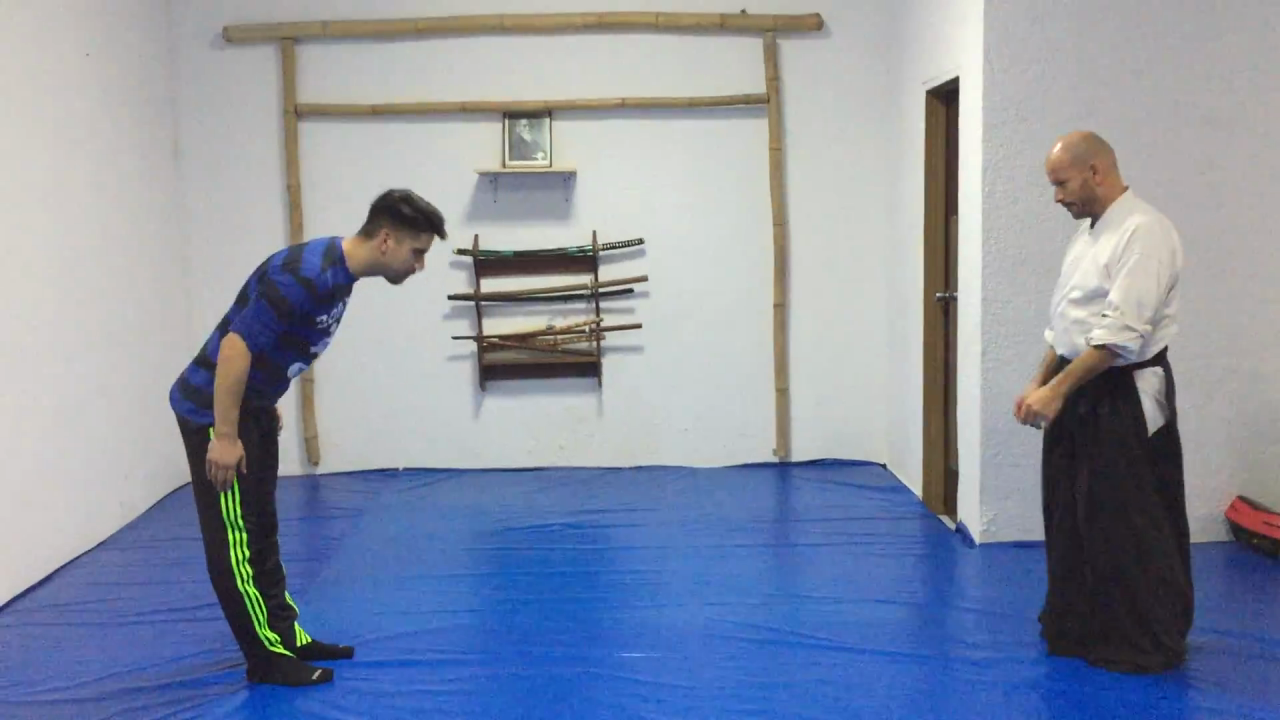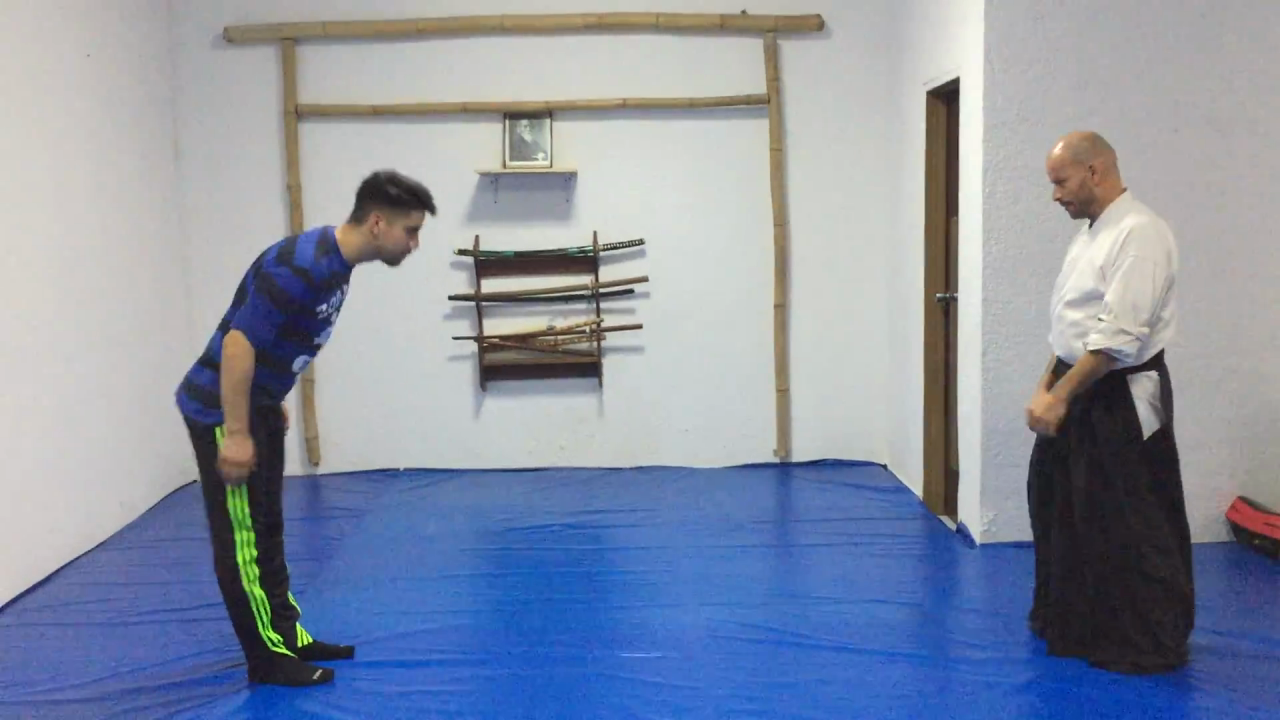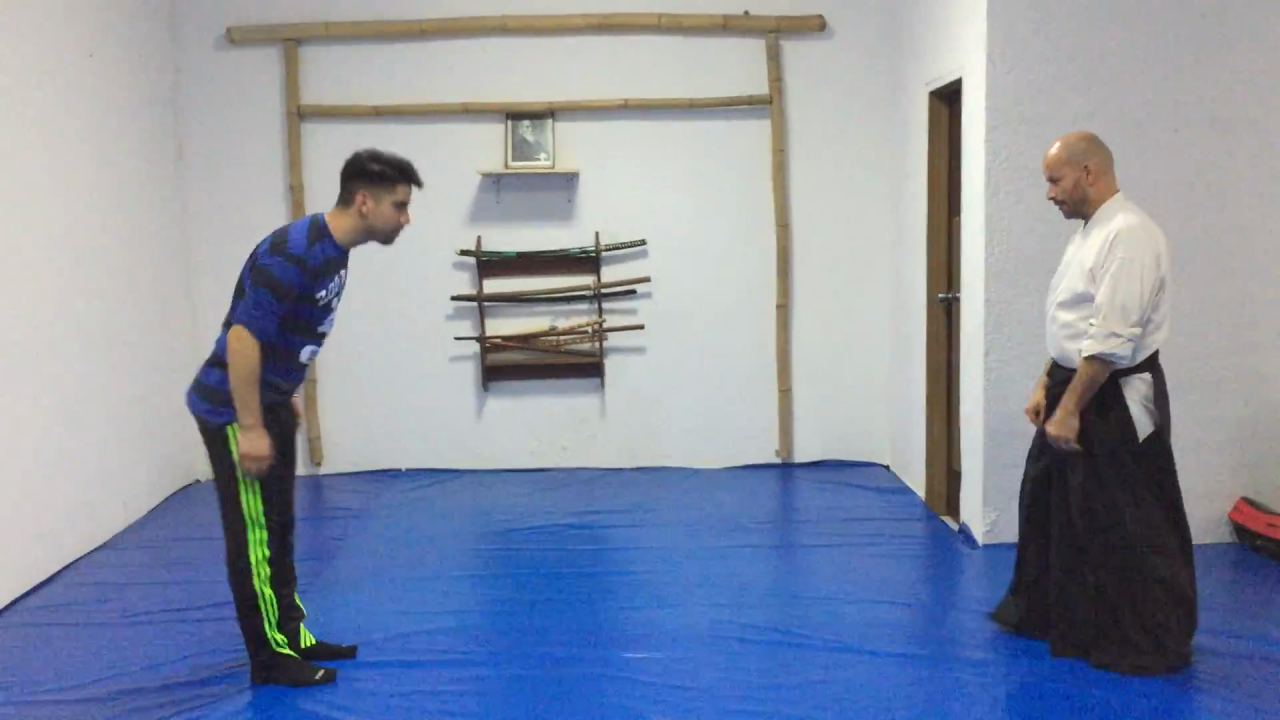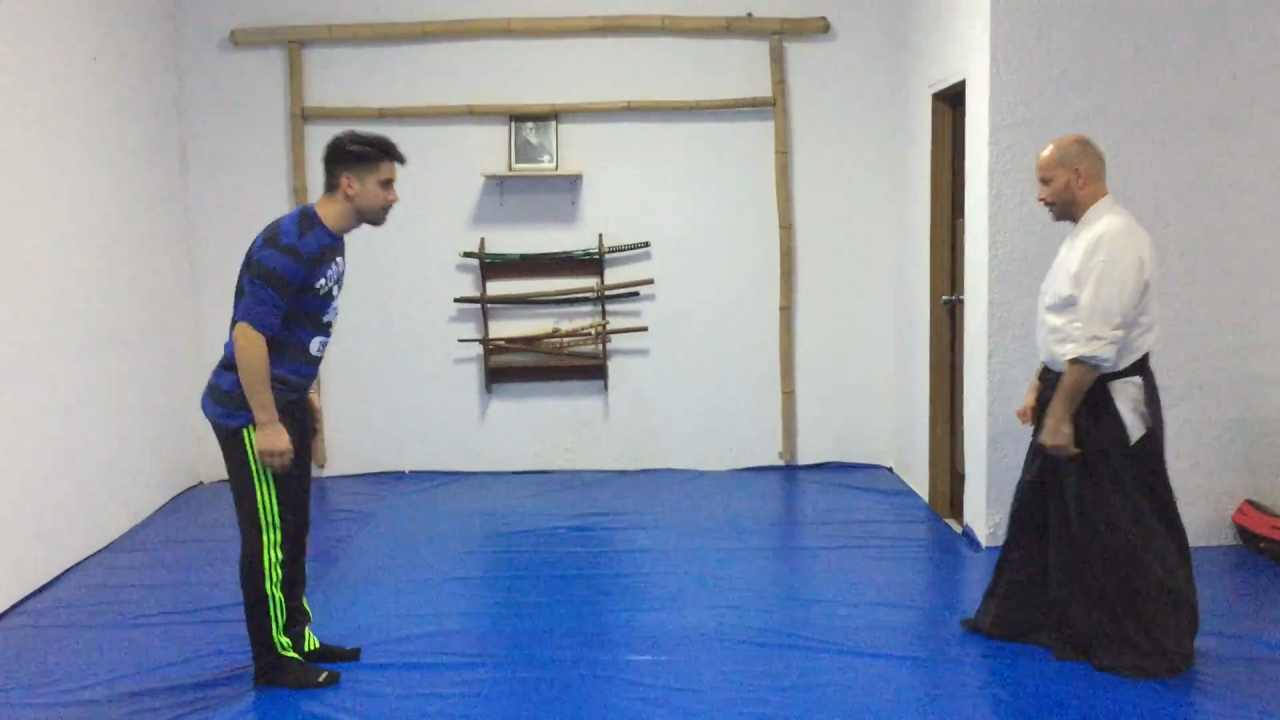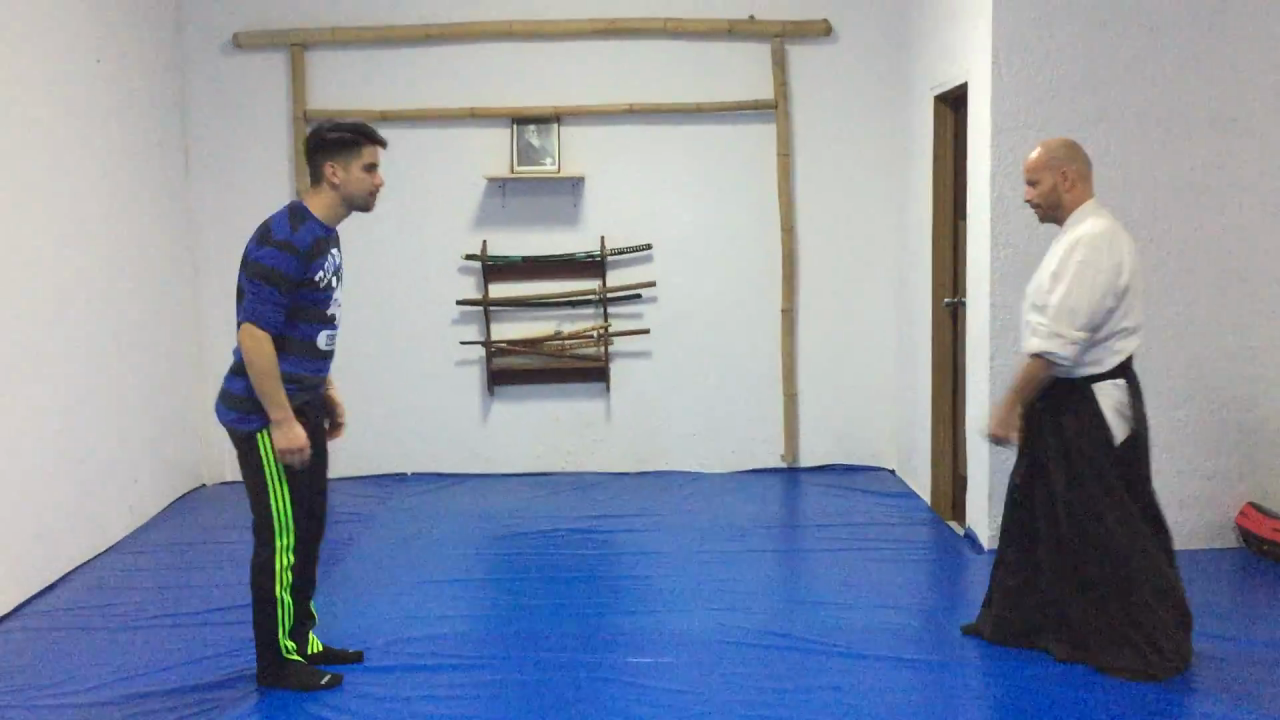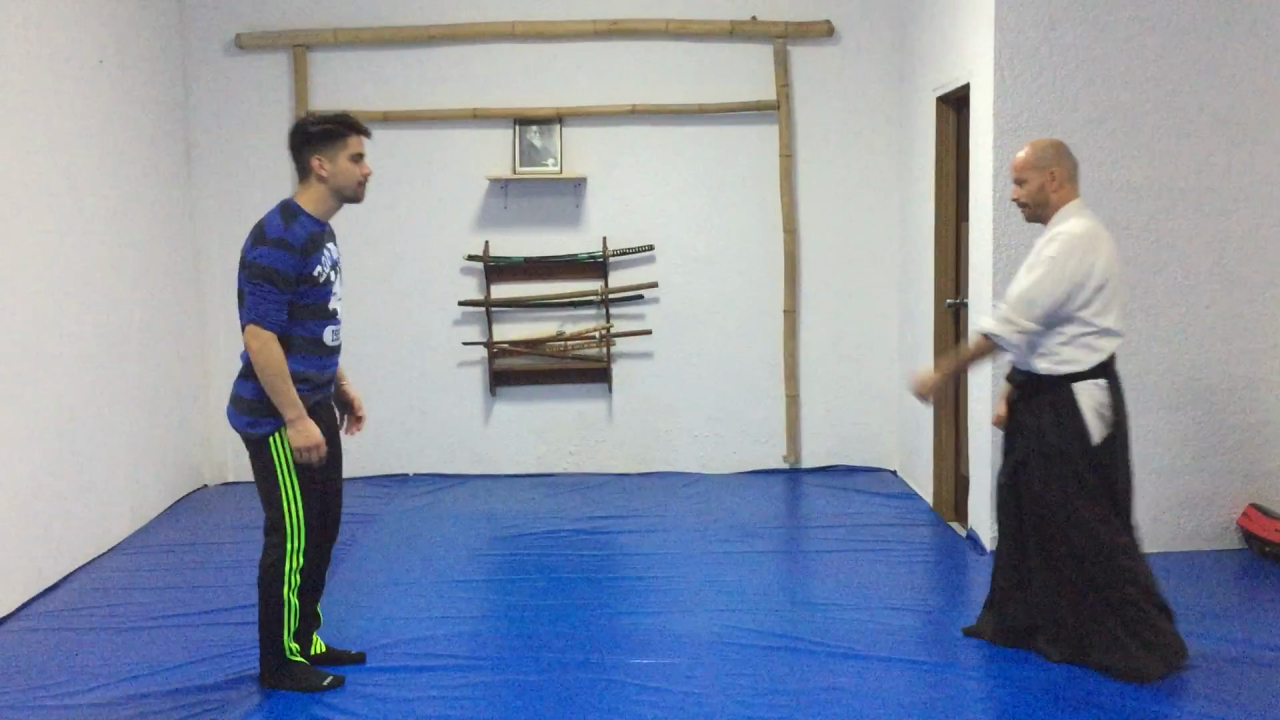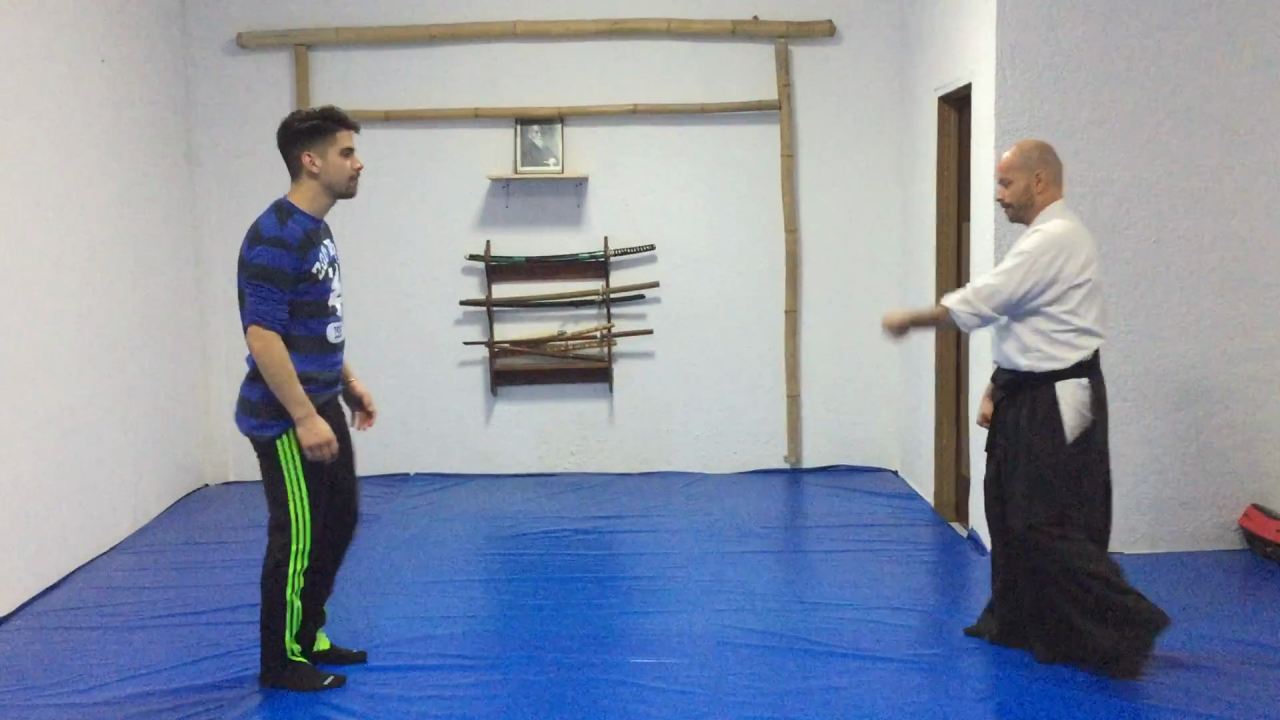
dt=0.1s
person 1, frame 1
left shoulder: (338, 271)
right shoulder: (305, 275)
right elbow: (236, 347)
right wrist: (227, 436)
left hip: (252, 406)
right hip: (215, 410)
left knee: (261, 529)
right knee: (235, 536)
left ankle: (286, 634)
right ankle: (267, 656)
person 1, frame 2
left shoulder: (335, 261)
right shoulder: (300, 265)
right elbow: (239, 343)
right wrist: (235, 432)
left hip: (259, 405)
right hip: (219, 409)
left knee: (266, 528)
right knee: (241, 535)
left ankle: (288, 634)
right ankle: (268, 655)
person 1, frame 3
left shoulder: (334, 251)
right shoulder: (294, 253)
right elbow: (243, 338)
right wrist: (251, 426)
left hip: (271, 404)
right hip: (235, 409)
left knee: (278, 526)
right knee: (255, 532)
left ankle: (291, 634)
right ankle: (270, 657)
person 1, frame 4
left shoulder: (331, 241)
right shoulder: (289, 244)
right elbow: (249, 335)
left wrist: (304, 396)
right wrist: (267, 423)
left hip: (286, 402)
right hip: (249, 412)
left knee: (293, 527)
right knee: (269, 532)
left ankle: (296, 636)
right ankle: (275, 658)
person 1, frame 5
left shoulder: (326, 236)
right shoulder: (282, 239)
right elbow: (254, 335)
left wrist: (326, 395)
right wrist: (282, 420)
left hip: (302, 406)
right hip: (265, 415)
left knee: (310, 529)
right knee: (284, 535)
left ankle: (301, 638)
right ankle: (277, 660)
person 1, frame 6
left shoulder: (321, 231)
right shoulder: (278, 237)
right elbow: (259, 335)
left wrist: (341, 388)
right wrist: (296, 420)
left hip: (315, 406)
right hip: (276, 417)
left knee: (323, 526)
right knee: (293, 536)
left ankle: (306, 639)
right ankle: (280, 661)
person 1, frame 7
left shoulder: (318, 229)
right shoulder: (275, 237)
right elbow: (262, 336)
left wrist: (350, 384)
right wrist: (304, 417)
left hip: (323, 406)
right hip: (284, 419)
left knee: (340, 521)
right knee: (297, 537)
left ankle: (308, 636)
right ankle: (282, 661)
person 2, frame 1
left shoulder: (1144, 232)
right shoulder: (1090, 231)
left elbow: (1120, 333)
left wrist: (1056, 391)
right wrist: (1039, 381)
left hip: (1124, 397)
right hip: (1084, 391)
left knee: (1132, 523)
right knee: (1070, 509)
left ankle: (1147, 641)
right ankle: (1078, 621)
person 2, frame 2
left shoulder: (1140, 234)
right shoulder: (1092, 232)
left elbow: (1117, 336)
left wrist: (1060, 397)
right wrist: (1047, 386)
left hip: (1122, 400)
right hip: (1082, 393)
left knee: (1130, 525)
right knee: (1059, 504)
left ankle: (1148, 642)
right ankle: (1070, 621)
person 2, frame 3
left shoulder: (1130, 235)
right shoulder: (1091, 231)
left elbow: (1111, 340)
left wrist: (1070, 409)
right wrist: (1048, 386)
left hip: (1116, 401)
right hip: (1080, 391)
left knee: (1131, 525)
right knee: (1047, 501)
left ankle: (1152, 643)
right ankle: (1046, 614)
person 2, frame 4
left shoulder: (1114, 238)
right shoulder: (1085, 234)
left elbow: (1095, 344)
left wrist: (1062, 415)
right wrist: (1039, 389)
left hip: (1107, 403)
right hip: (1071, 395)
left knee: (1127, 530)
right knee: (1040, 508)
left ankle: (1153, 646)
right ankle: (1023, 615)
person 2, frame 5
left shoulder: (1094, 241)
right shoulder: (1075, 236)
left elbow: (1057, 338)
left wrist: (1010, 406)
right wrist: (1028, 399)
left hip: (1094, 406)
right hip: (1060, 401)
left knee: (1117, 529)
right knee: (1032, 510)
left ankle: (1150, 647)
right ankle: (1024, 619)
person 2, frame 6
left shoulder: (1075, 239)
right shoulder: (1061, 236)
left elbow: (1011, 325)
left wrist: (944, 370)
right wrist: (1013, 393)
left hip: (1074, 404)
right hip: (1045, 398)
left knee: (1089, 526)
right knee: (1026, 513)
left ankle: (1142, 645)
right ankle: (1022, 619)
person 2, frame 7
left shoulder: (1055, 241)
right shoulder: (1046, 238)
left elbow: (977, 307)
left wrist: (910, 319)
right wrist: (996, 391)
left hip: (1058, 402)
right hip: (1032, 396)
left knee: (1046, 522)
right knee: (1015, 515)
left ankle: (1123, 630)
right ankle: (1023, 620)
